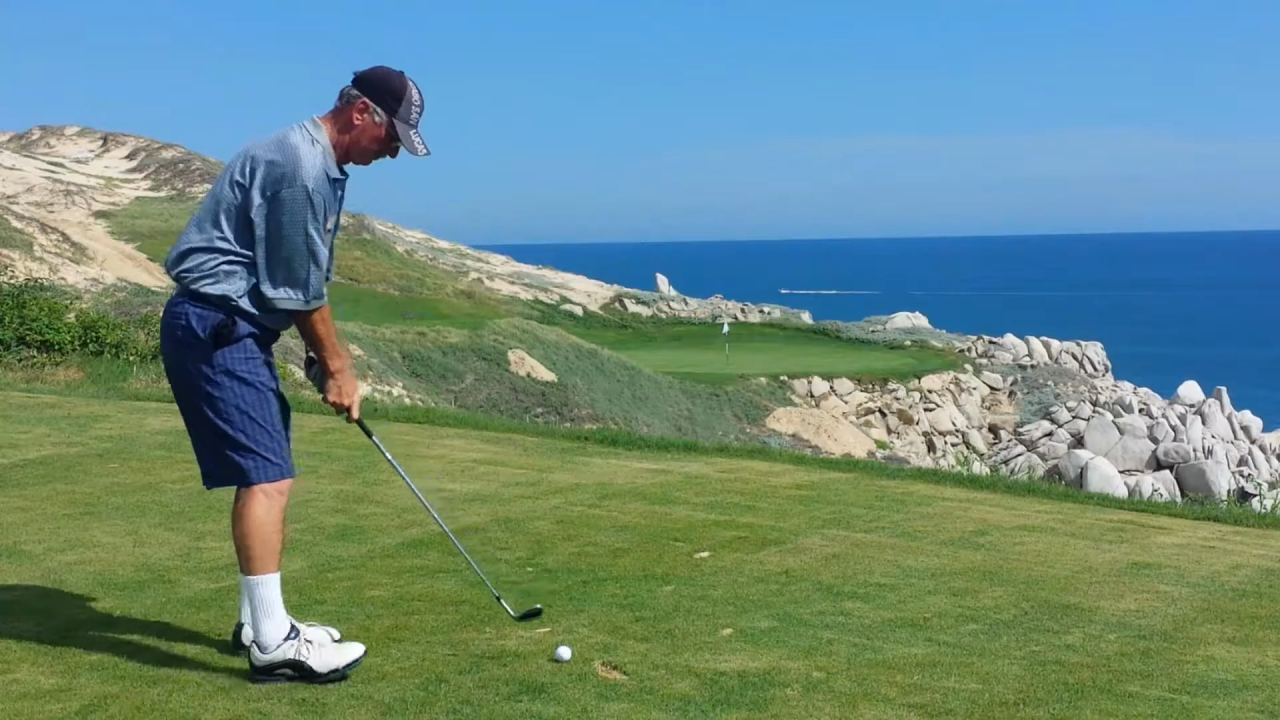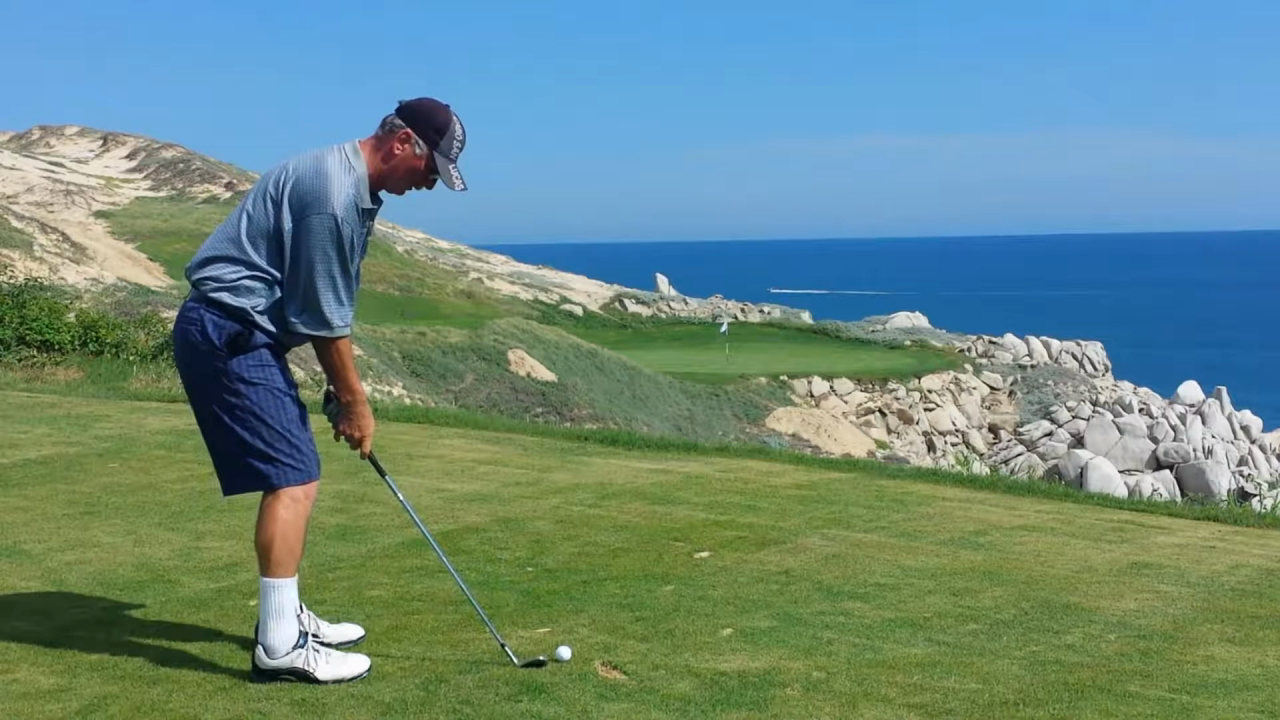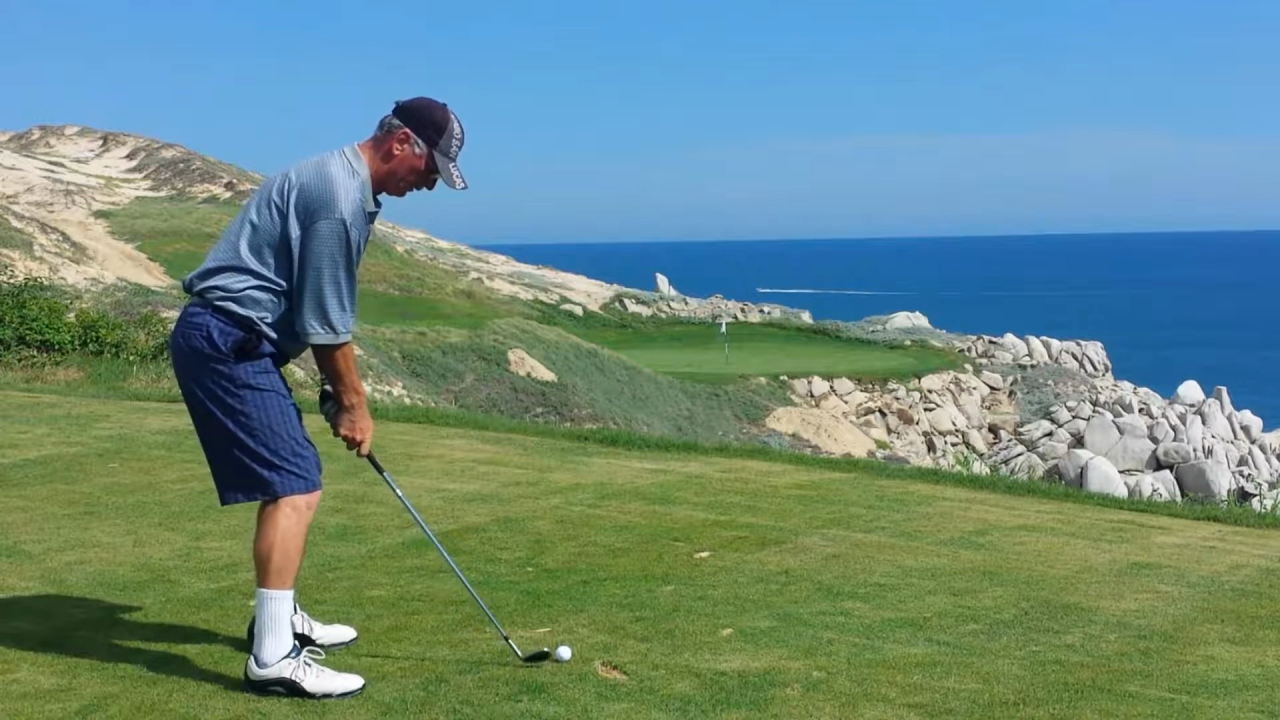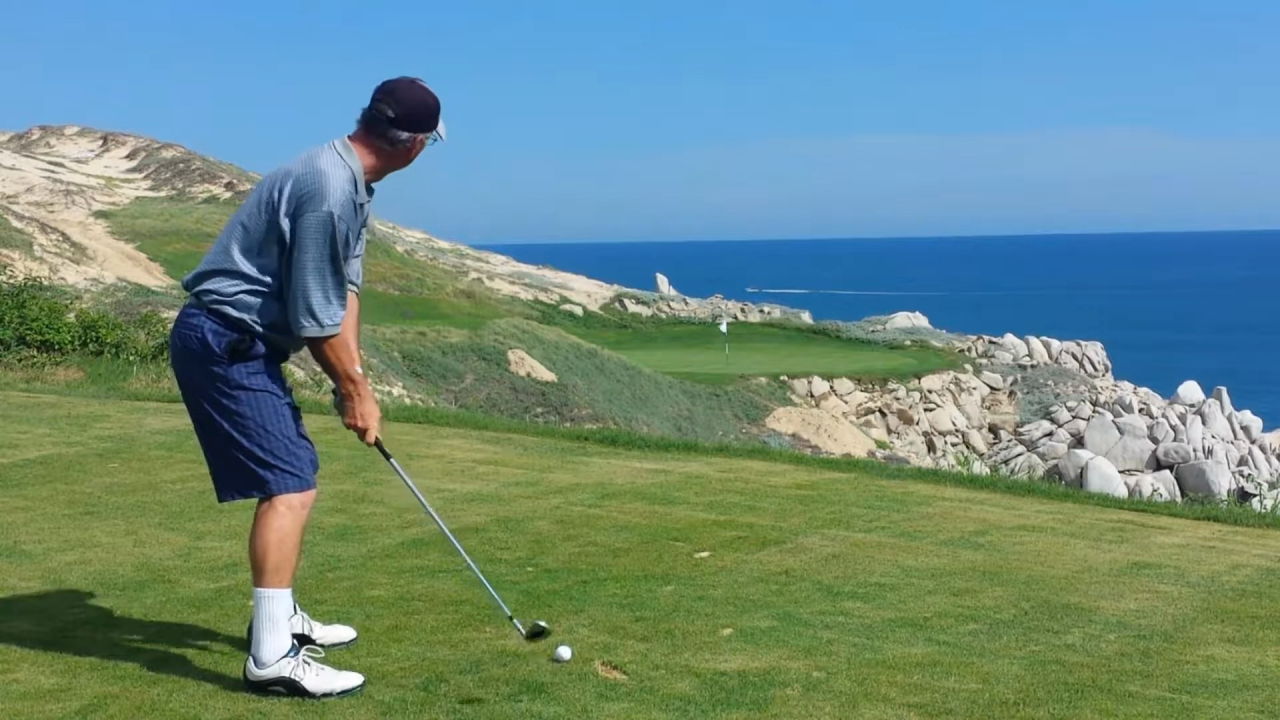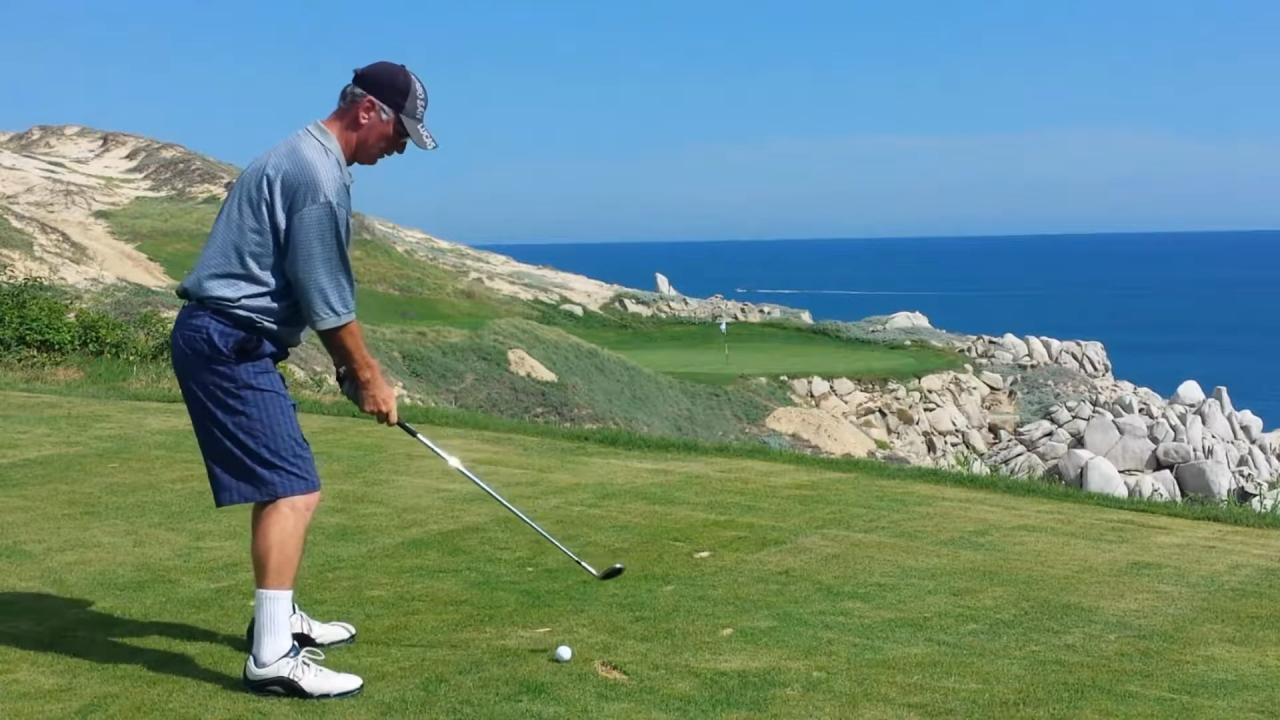
dt=1s
person 1, frame 1
left shoulder: (311, 159)
right shoulder: (300, 168)
left elbow: (293, 279)
right elbow: (298, 287)
left wrist: (323, 353)
right wrist: (337, 365)
left hip: (230, 327)
right hip: (215, 326)
left knee: (262, 474)
right knee: (267, 475)
left ankle: (262, 619)
right ankle: (271, 641)
person 1, frame 2
left shoulder: (352, 185)
right shoulder: (332, 191)
left elbow: (323, 308)
right elbow: (322, 314)
left wrist: (343, 391)
right wrist: (354, 402)
left hip: (241, 333)
right hip: (227, 333)
left knee: (293, 476)
right knee: (293, 478)
left ankle: (286, 616)
right ankle: (281, 645)
person 1, frame 3
left shoulder: (343, 182)
right shoulder: (338, 196)
left elbow: (321, 312)
right elbow: (325, 320)
left wrist: (341, 392)
right wrist: (353, 403)
left hip: (232, 340)
right hip: (229, 342)
left knee: (291, 481)
right knee: (295, 487)
left ankle: (279, 618)
right ankle: (274, 658)
person 1, frame 4
left shoulder: (344, 181)
right shoulder: (330, 189)
left elbow: (343, 288)
right elbow: (314, 313)
left wrist: (355, 374)
right wrist: (354, 391)
left hip: (236, 343)
right hip: (224, 343)
left knee: (291, 479)
right knee: (288, 487)
left ankle: (279, 617)
right ankle: (273, 657)
person 1, frame 5
left shoulder: (305, 157)
right shoulder: (318, 175)
left elbow: (318, 290)
right elbow: (327, 299)
left wrist: (350, 364)
right wrist: (369, 376)
left hip: (226, 338)
right hip: (229, 343)
left knee: (281, 483)
right knee: (291, 489)
left ankle: (278, 618)
right ankle: (273, 657)
